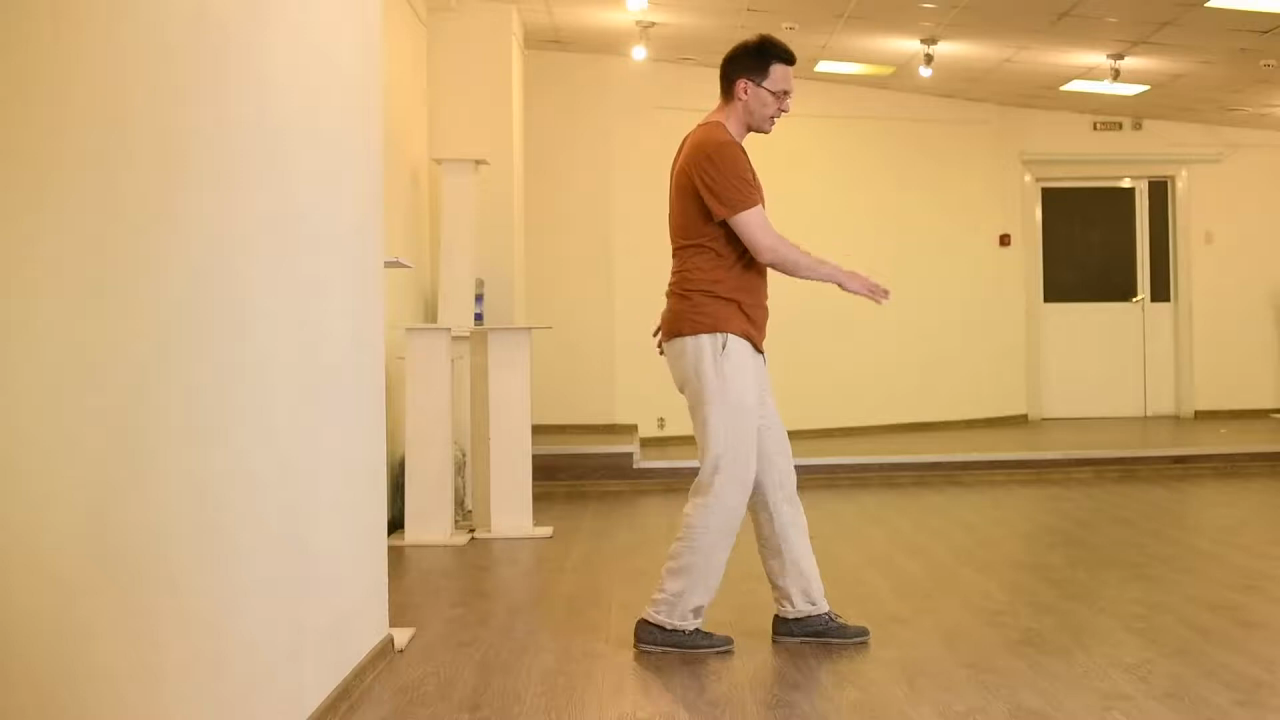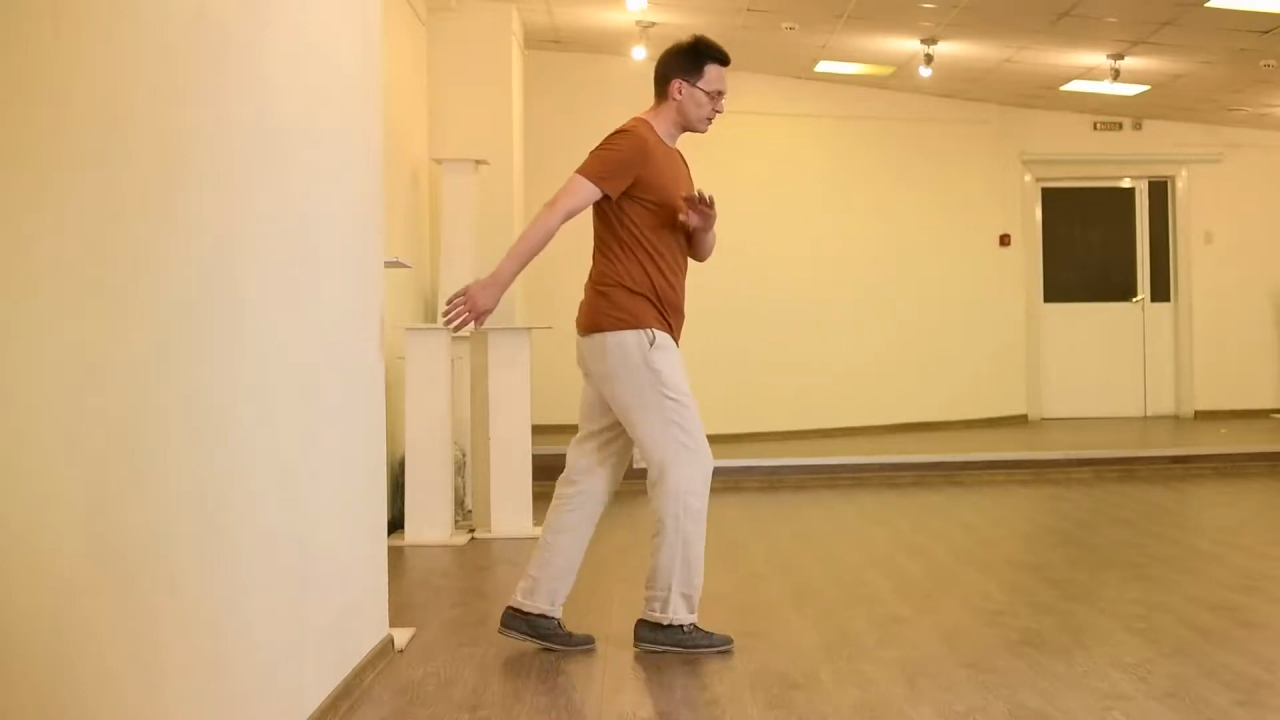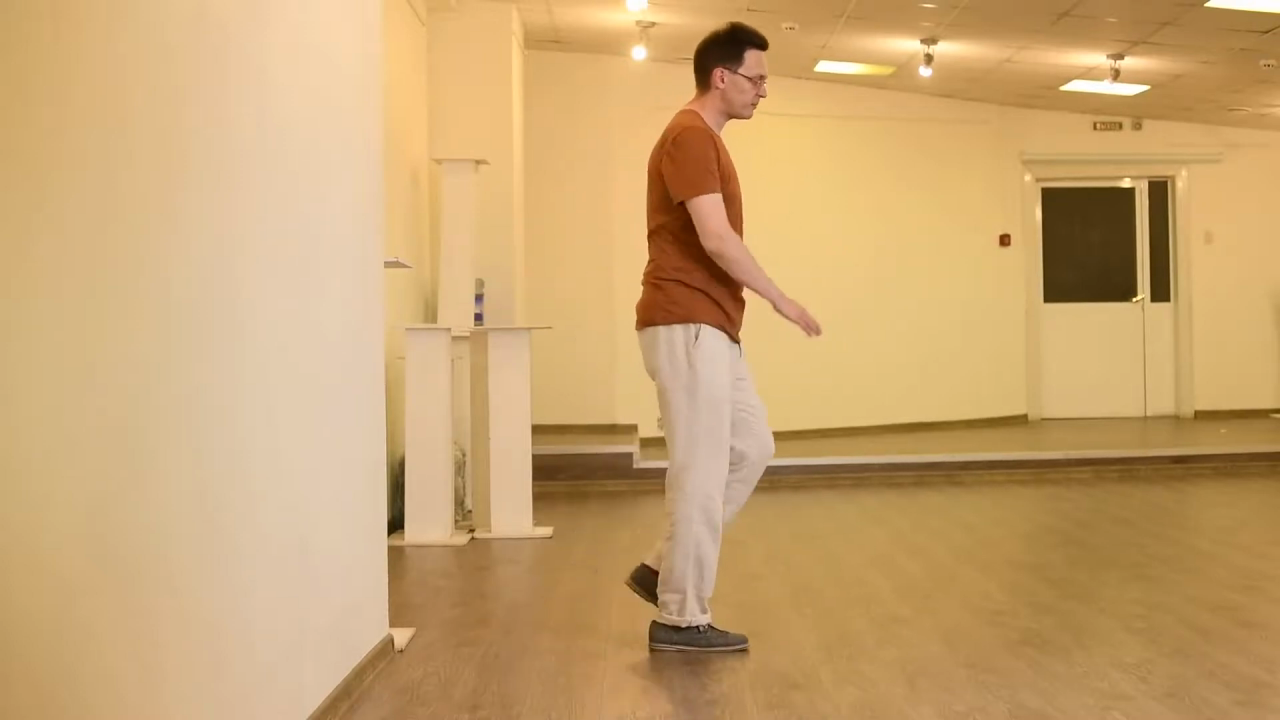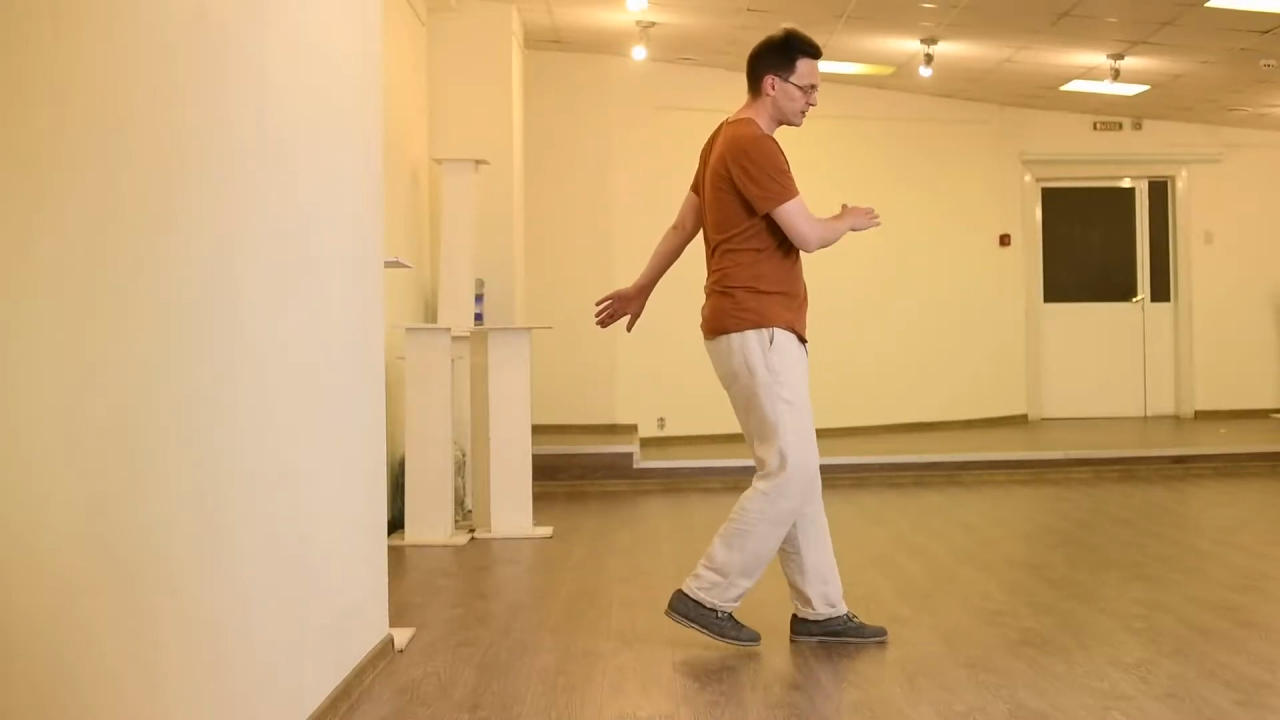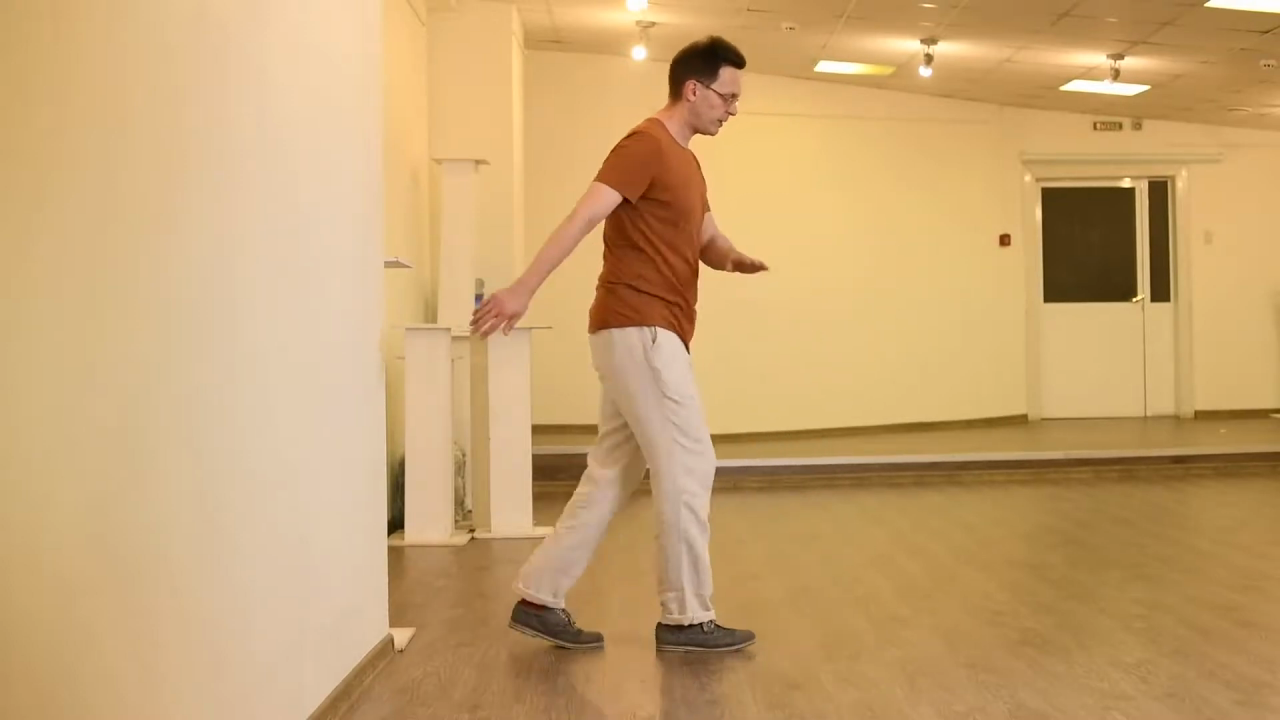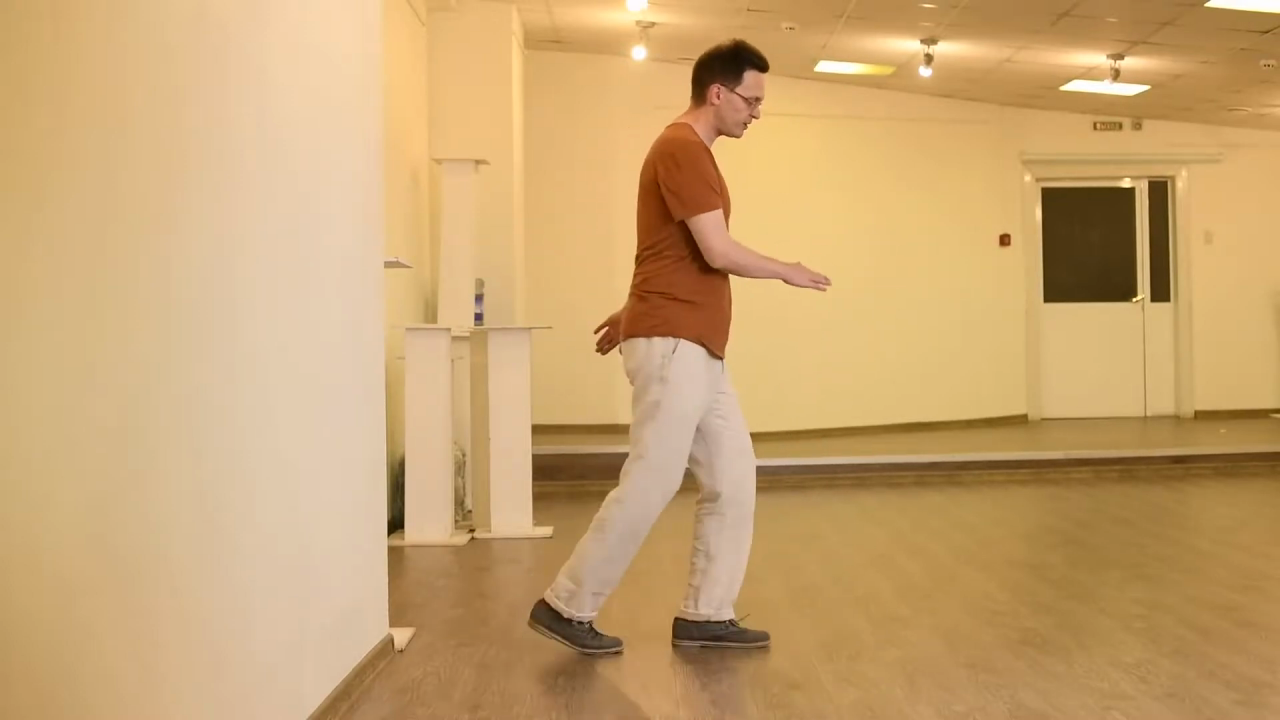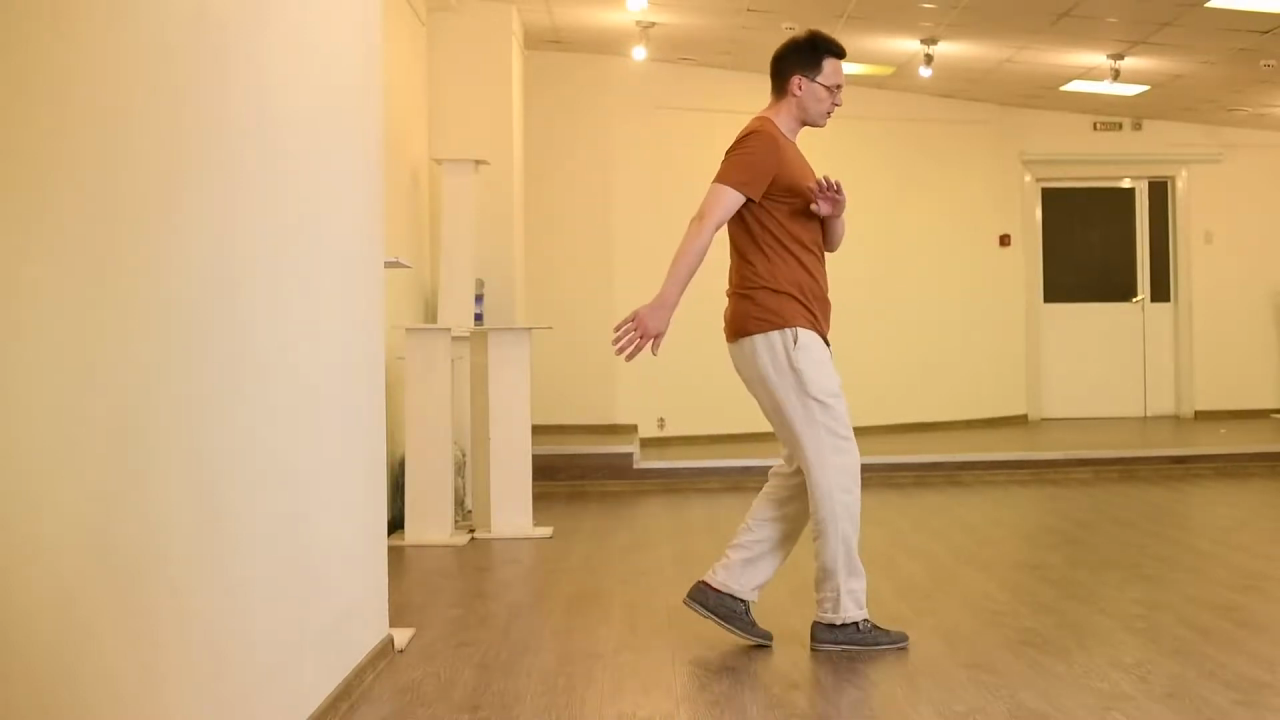
dt=0.7s
person 1, frame 1
left shoulder: (710, 145)
right shoulder: (718, 149)
right elbow: (765, 247)
left wrist: (678, 305)
right wrist: (842, 276)
left hip: (723, 338)
right hip: (713, 337)
left knee: (774, 474)
right knee: (728, 476)
left ankle: (803, 610)
right ankle: (669, 619)
person 1, frame 2
left shoulder: (672, 159)
right shoulder: (632, 144)
left elbow: (700, 253)
right elbow: (557, 210)
left wrist: (704, 225)
right wrist: (496, 283)
left hip: (623, 336)
right hip: (630, 335)
left knee: (590, 475)
right knee: (686, 466)
left ankle: (532, 607)
right ankle: (668, 617)
person 1, frame 3
left shoulder: (701, 137)
right shoulder: (689, 137)
right elbow: (716, 239)
right wrist: (782, 301)
left hip: (706, 328)
right hip: (686, 328)
left knee: (752, 448)
right knee: (698, 472)
left ankle: (667, 570)
right ankle: (680, 617)
person 1, frame 4
left shoulder: (730, 140)
right shoulder: (753, 145)
left elbow: (684, 223)
right elbow: (806, 235)
left wrist: (642, 287)
right wrist: (847, 221)
left hip: (756, 331)
right hip: (756, 331)
left knee: (799, 471)
right knee: (788, 469)
left ankle: (819, 610)
right ankle: (704, 597)
person 1, frame 5
left shoulder: (685, 160)
right shoulder: (645, 146)
left elbow: (706, 241)
right elbow: (582, 219)
left wrist: (734, 257)
right wrist: (523, 288)
left hip: (647, 336)
right hip: (641, 334)
left knee: (612, 473)
right knee: (689, 467)
left ankle: (540, 599)
right ankle: (686, 617)
person 1, frame 6
left shoulder: (688, 152)
right shoulder: (684, 151)
right elbow: (719, 252)
left wrist: (626, 314)
right wrist: (788, 271)
left hip: (691, 344)
right hip: (671, 343)
left knee: (732, 476)
right knee: (649, 483)
left ankle: (706, 614)
right ankle: (565, 604)
person 1, frame 7
left shoulder: (787, 151)
right shoulder: (761, 142)
left elbow: (826, 242)
right elbow: (707, 220)
left wrist: (832, 211)
right wrist: (664, 304)
left hip: (785, 334)
right hip: (779, 334)
left knee: (804, 470)
right knee: (835, 466)
left ankle: (727, 587)
right ankle: (841, 618)
